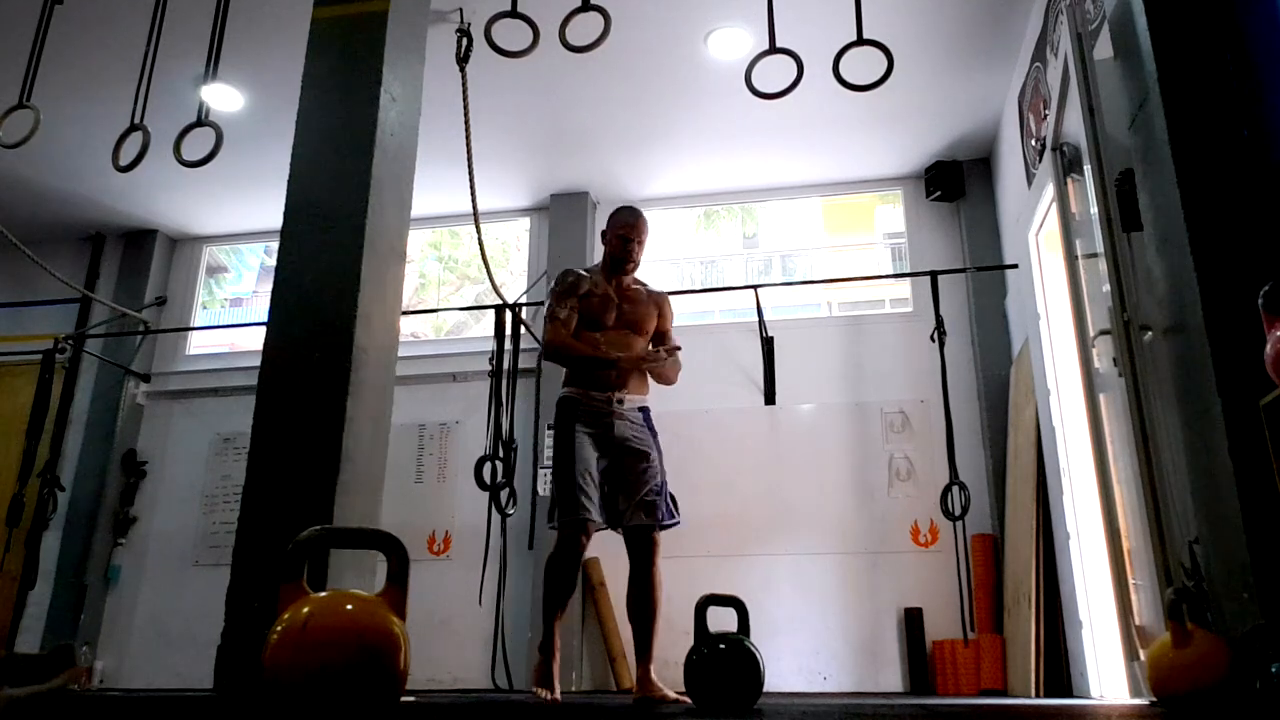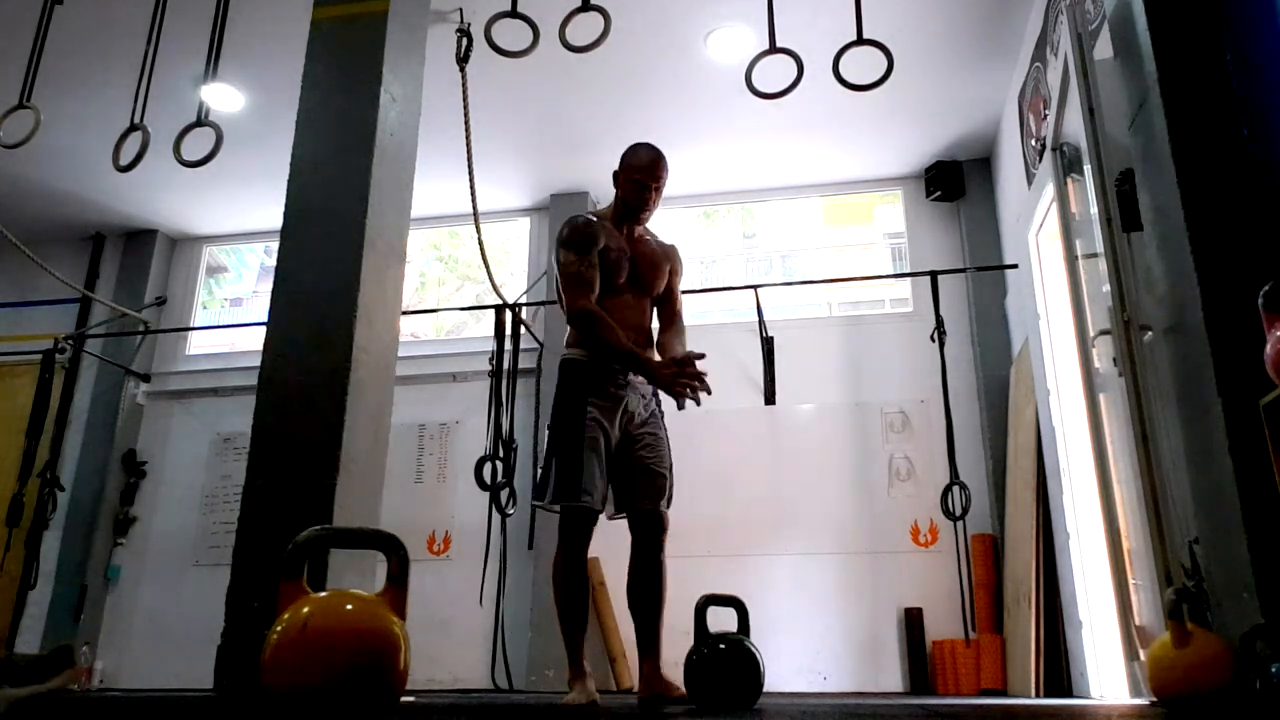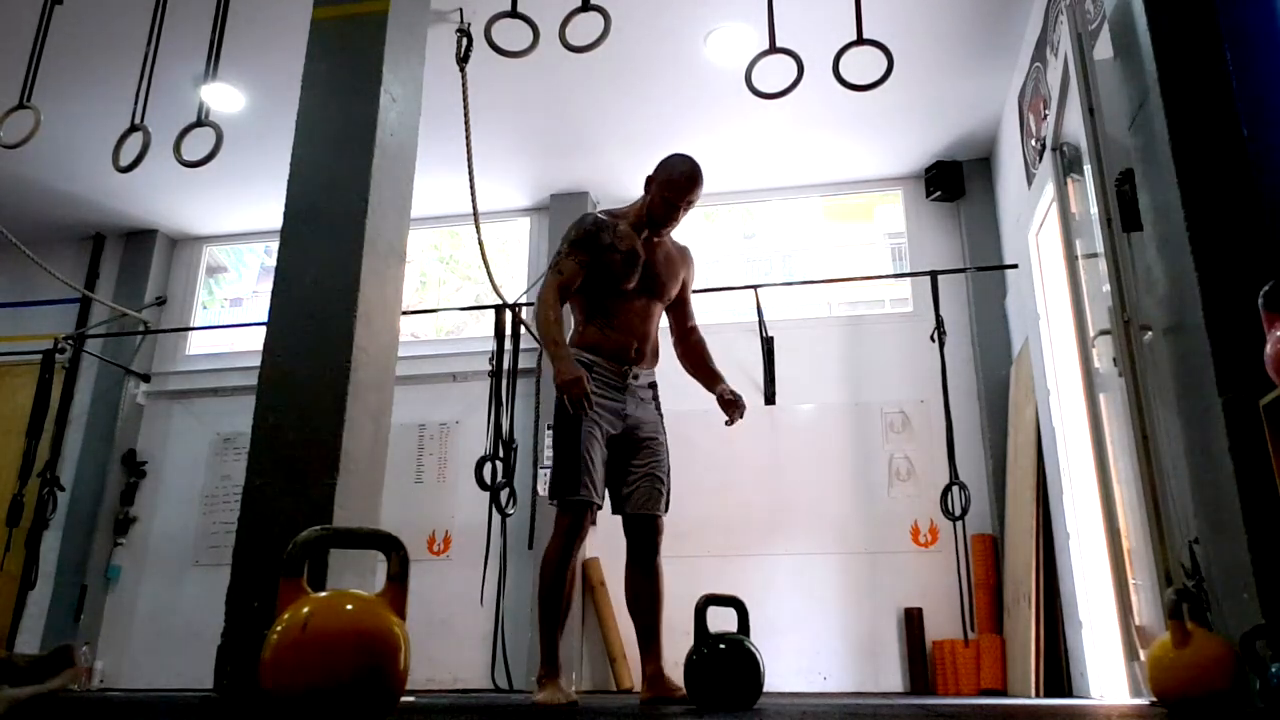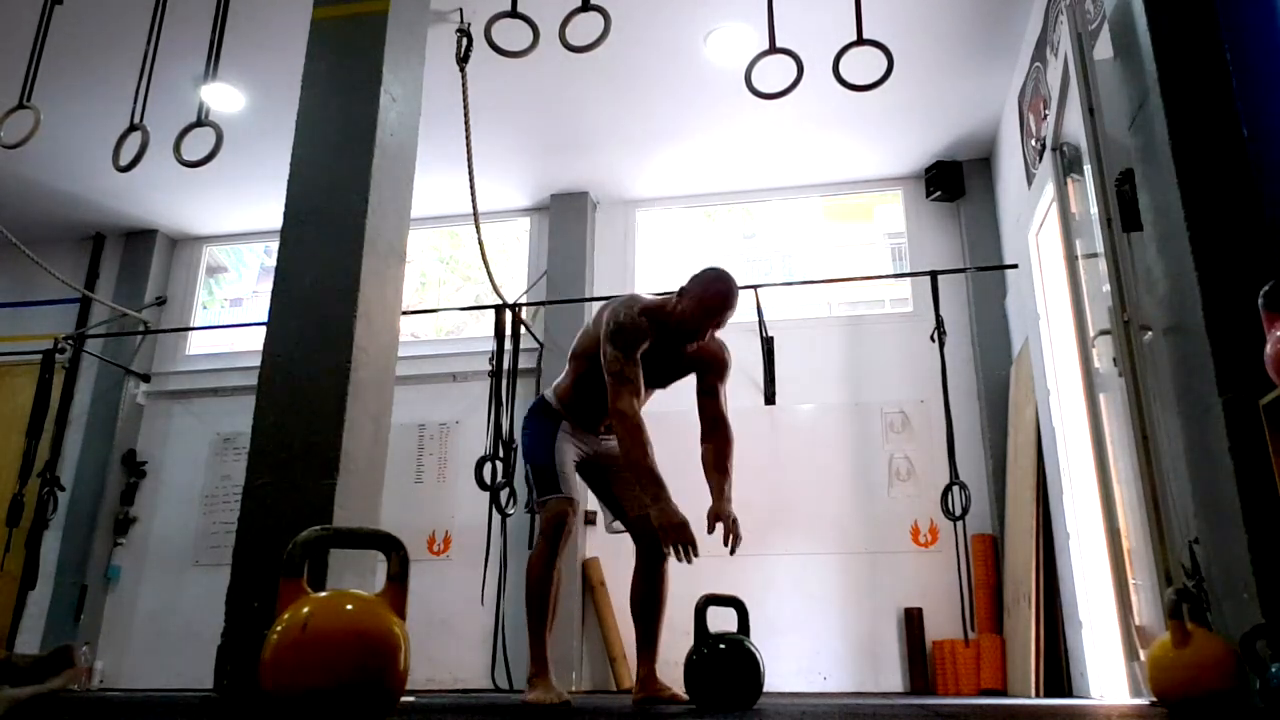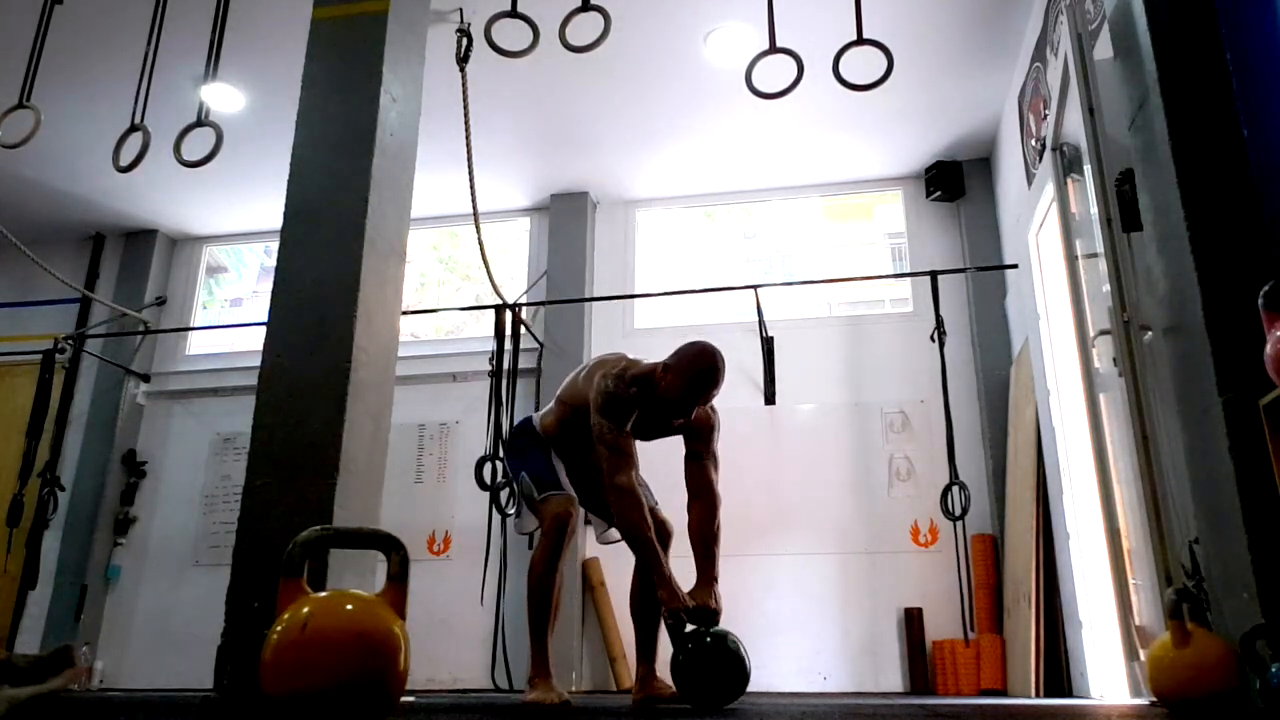
dt=1s
person 1, frame 1
left shoulder: (655, 300)
right shoulder: (574, 284)
left elbow: (672, 373)
right elbow: (553, 344)
left wrist: (657, 359)
right wrist: (619, 358)
left hip: (635, 419)
right hip: (582, 412)
left knee: (646, 543)
right knee: (575, 530)
left ankle: (645, 675)
right ankle: (547, 655)
person 1, frame 2
left shoulder: (665, 253)
right shoulder: (583, 232)
left elbow: (670, 321)
right elbow: (582, 311)
left wrist: (677, 362)
right wrist: (652, 366)
left hip: (642, 394)
right hip: (588, 383)
left knee: (652, 527)
right knee: (578, 524)
left ankle: (651, 672)
right ankle: (578, 674)
person 1, frame 3
left shoulder: (680, 258)
right shoulder: (596, 230)
left elbow: (685, 332)
right elbow: (550, 297)
left wrist: (719, 385)
right wrist: (561, 359)
left hip: (643, 395)
right hip: (590, 383)
left knee: (647, 534)
right knee: (573, 522)
left ankle: (654, 675)
right ankle: (549, 674)
person 1, frame 4
left shoulder: (712, 355)
right shoulder: (629, 319)
left elbow: (716, 429)
right elbow: (626, 413)
left wrist: (721, 500)
right wrist: (661, 501)
left hip: (608, 438)
right hip: (554, 420)
left knee: (656, 534)
right knee: (560, 515)
left ankle: (646, 676)
right ankle: (539, 674)
person 1, frame 5
left shoulder: (701, 418)
right shoulder: (618, 385)
left elbow: (704, 498)
right elbow: (622, 486)
left wrist: (707, 583)
right wrist: (665, 582)
left hip: (596, 458)
right hip: (539, 444)
left knee: (659, 532)
right knee: (561, 516)
left ankle: (646, 677)
right ankle: (539, 675)
